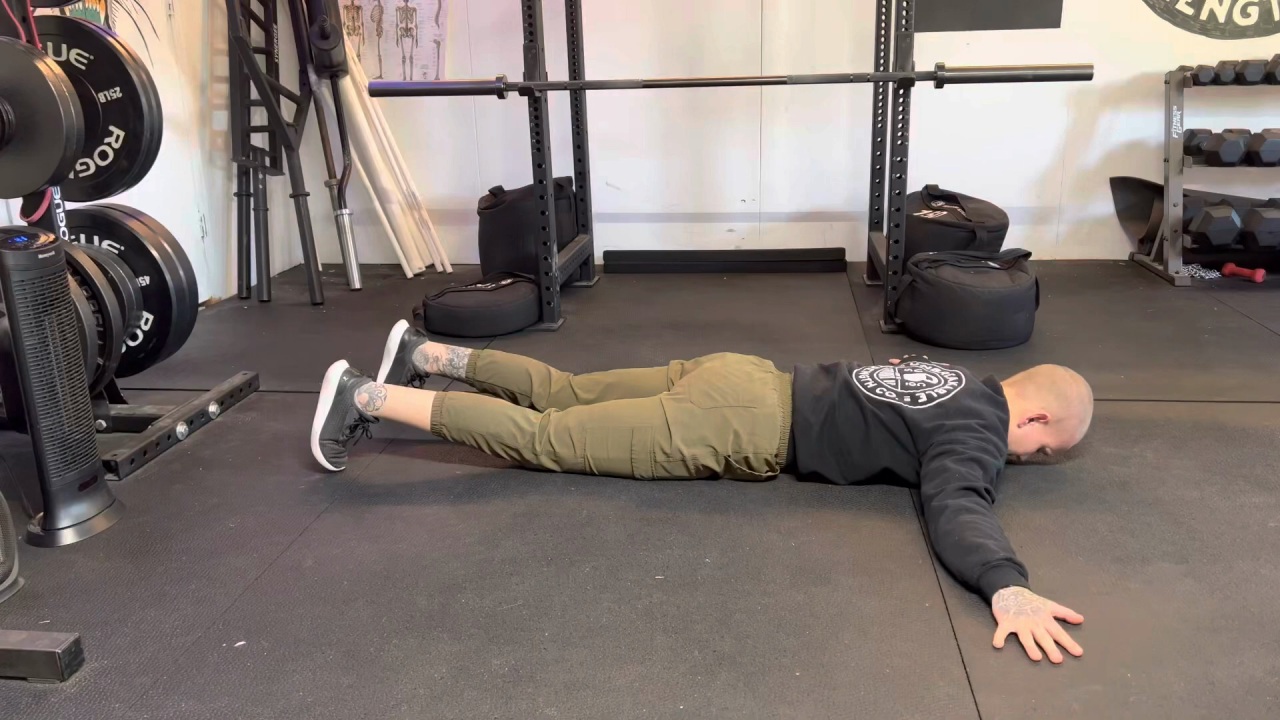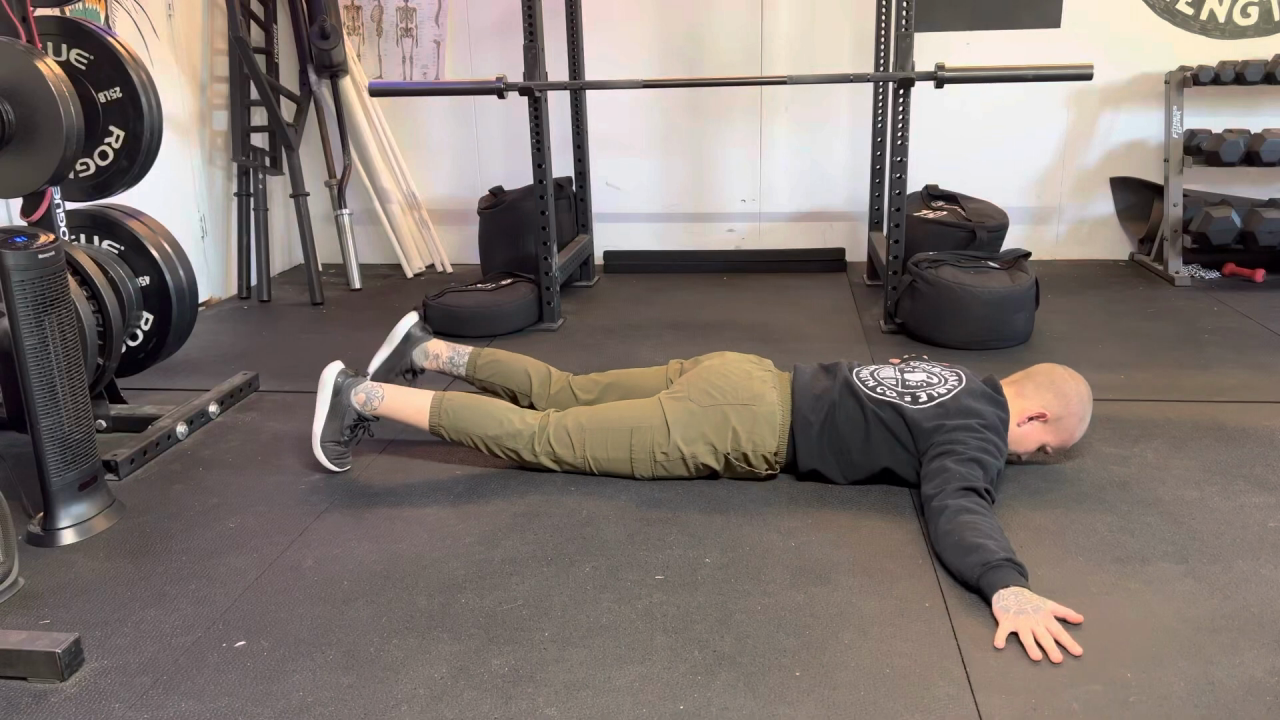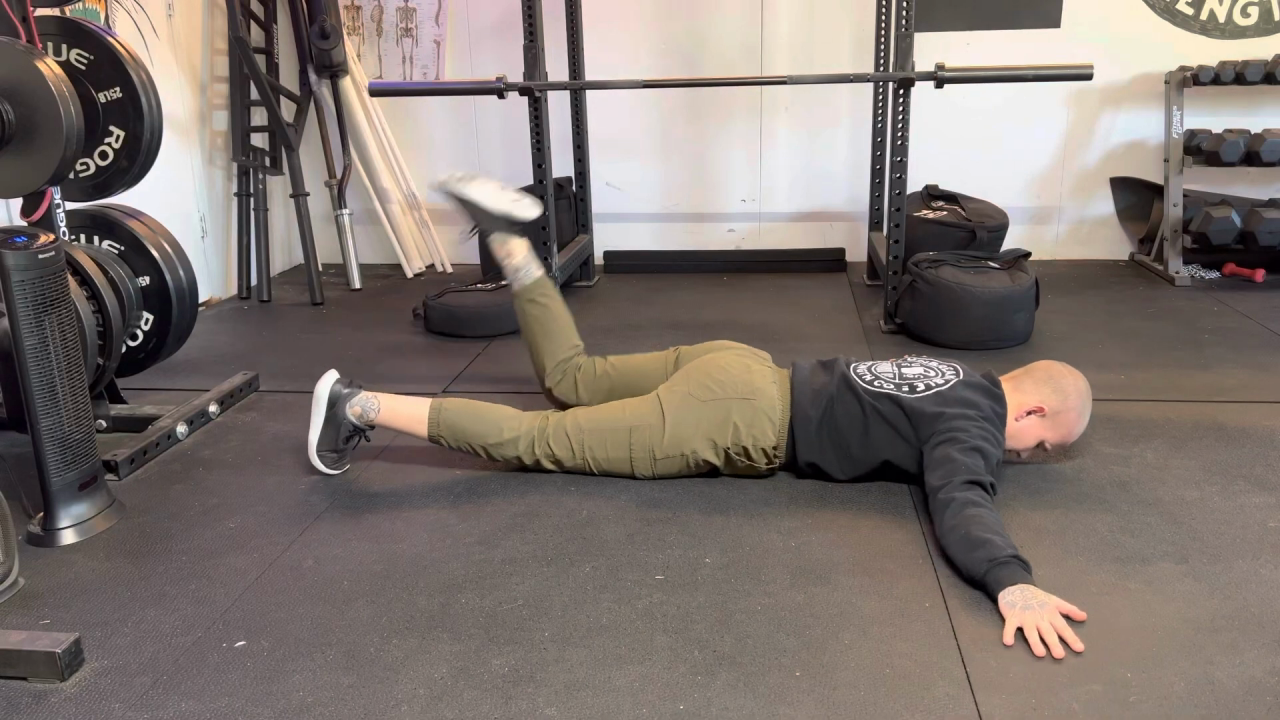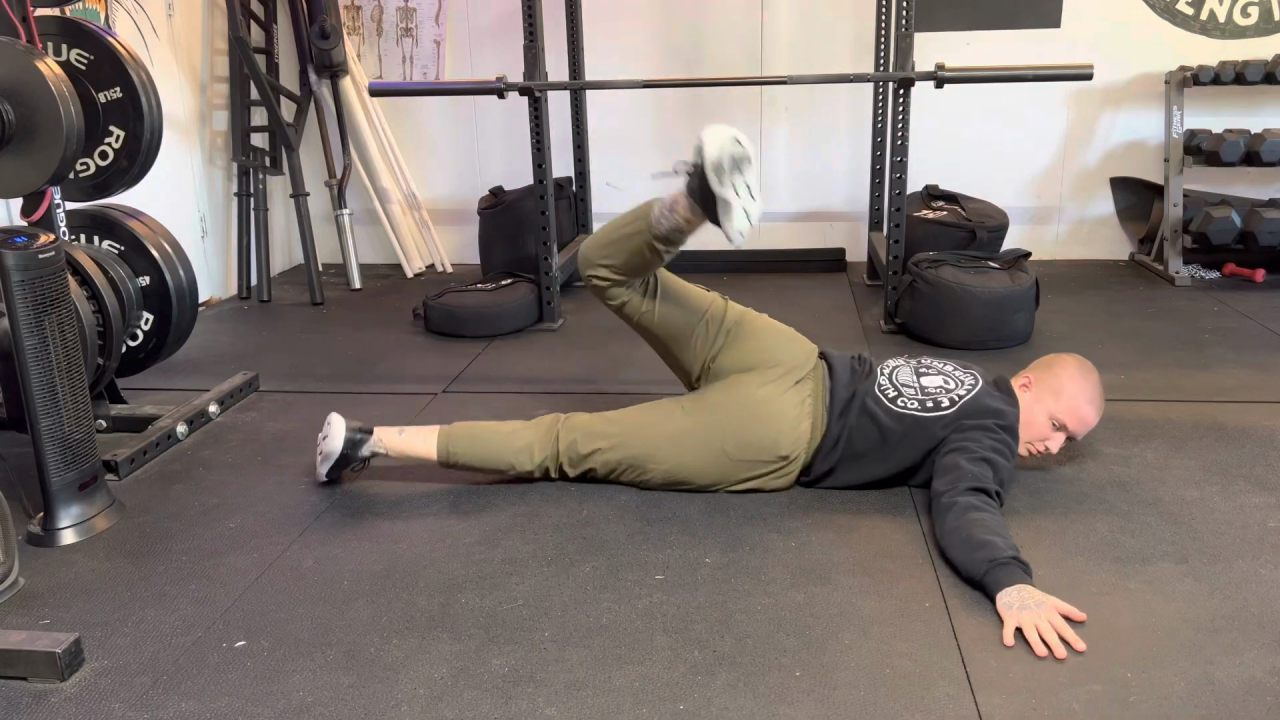
dt=0.5s
person 1, frame 1
left shoulder: (962, 384)
right shoulder: (976, 432)
right elbow: (955, 504)
right wrist: (1008, 587)
left hip: (740, 376)
right hip: (741, 425)
left knee: (563, 393)
right knee: (546, 438)
left ankle: (426, 354)
right ankle: (366, 397)
person 1, frame 2
left shoulder: (962, 384)
right shoulder: (975, 432)
right elbow: (955, 507)
right wrist: (1008, 588)
left hip: (740, 378)
right hip: (743, 424)
left knee: (561, 394)
right knee: (544, 439)
left ankle: (427, 350)
right ankle: (362, 396)
person 1, frame 3
left shoulder: (958, 379)
right shoulder: (973, 426)
right elbow: (960, 504)
right wrist: (1012, 583)
left hip: (741, 367)
right hip: (743, 419)
left knee: (567, 376)
right knee: (543, 439)
left ankle: (506, 231)
right ankle: (362, 405)
person 1, frame 4
left shoulder: (963, 379)
right shoulder: (984, 437)
right elbow: (962, 512)
right wrist: (1011, 585)
left hip: (785, 360)
right hip: (773, 425)
right knee: (567, 444)
